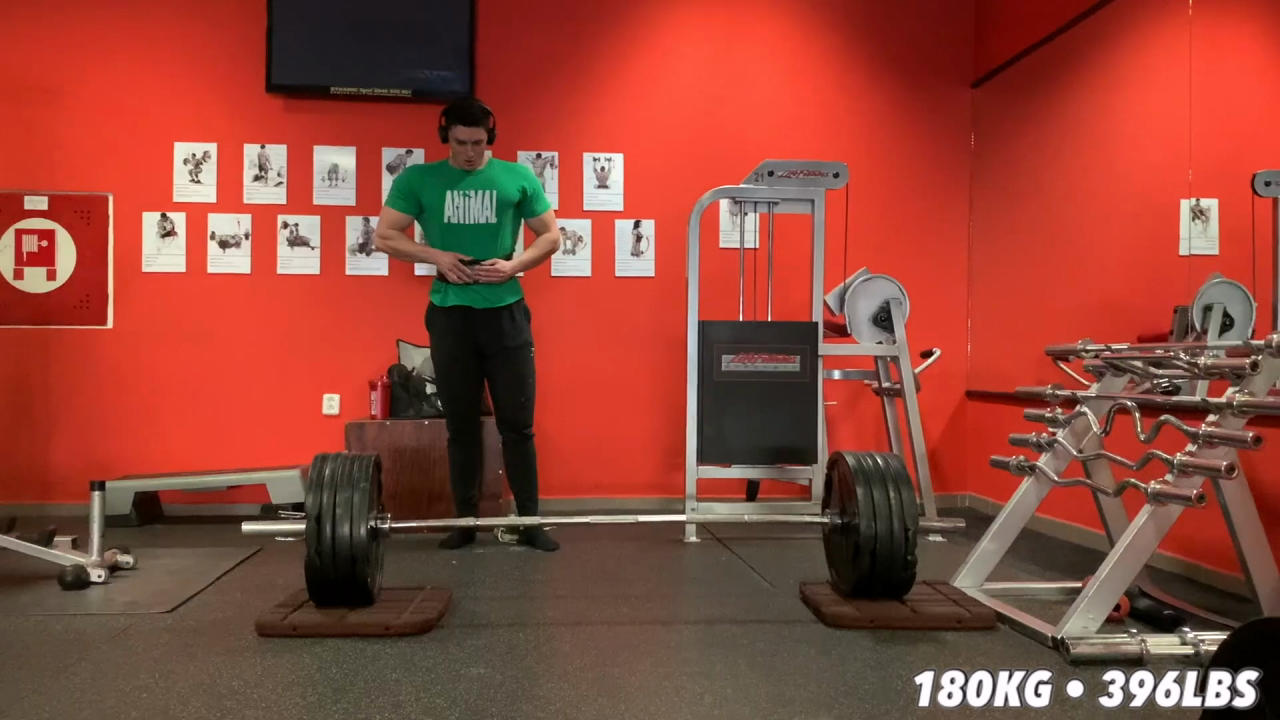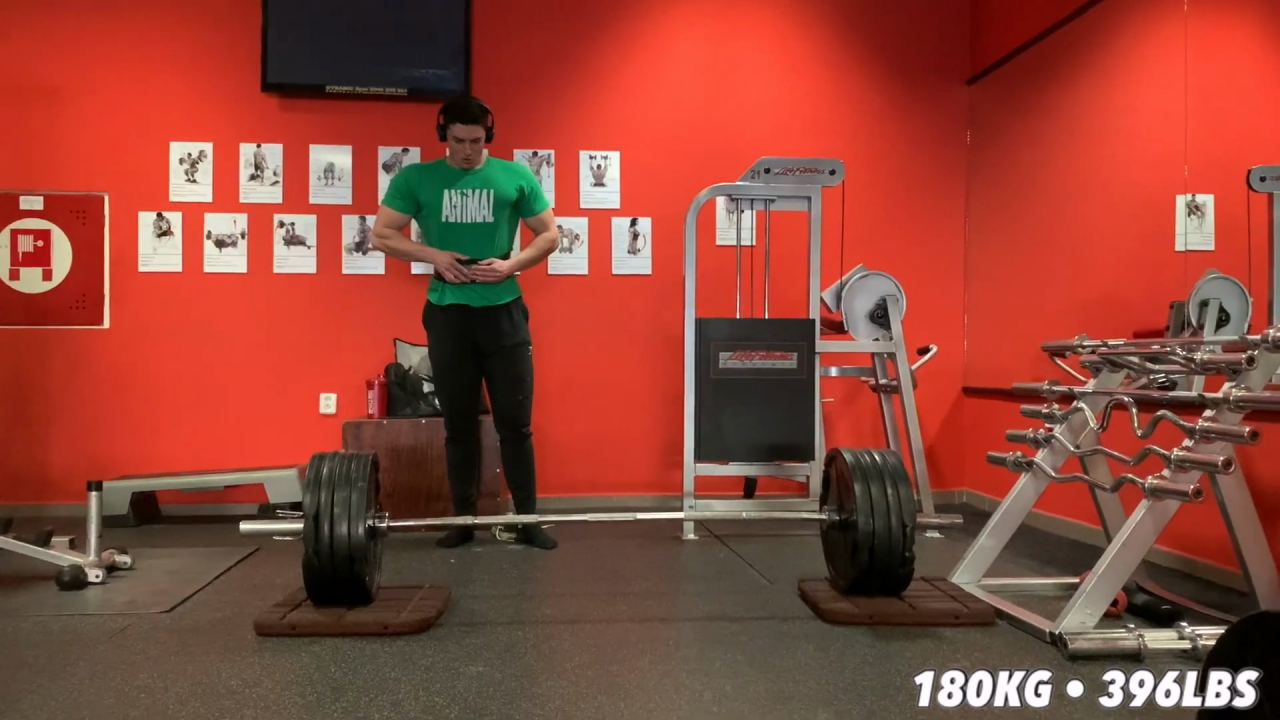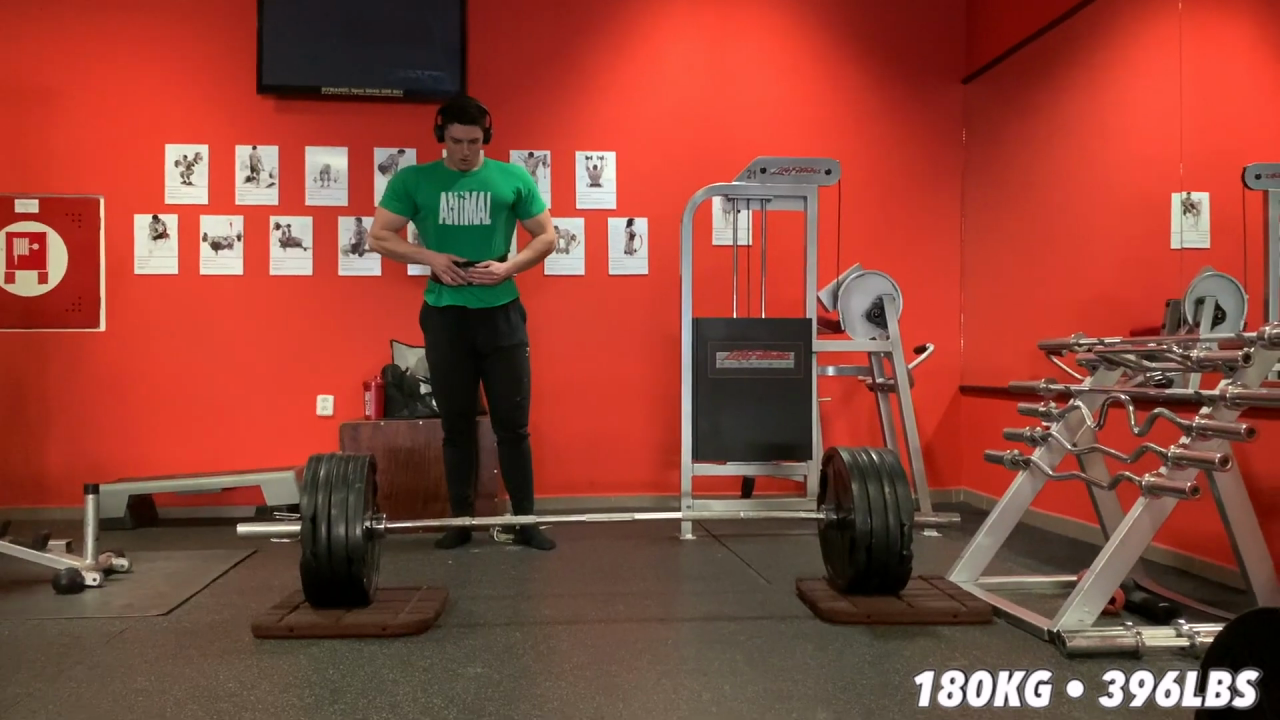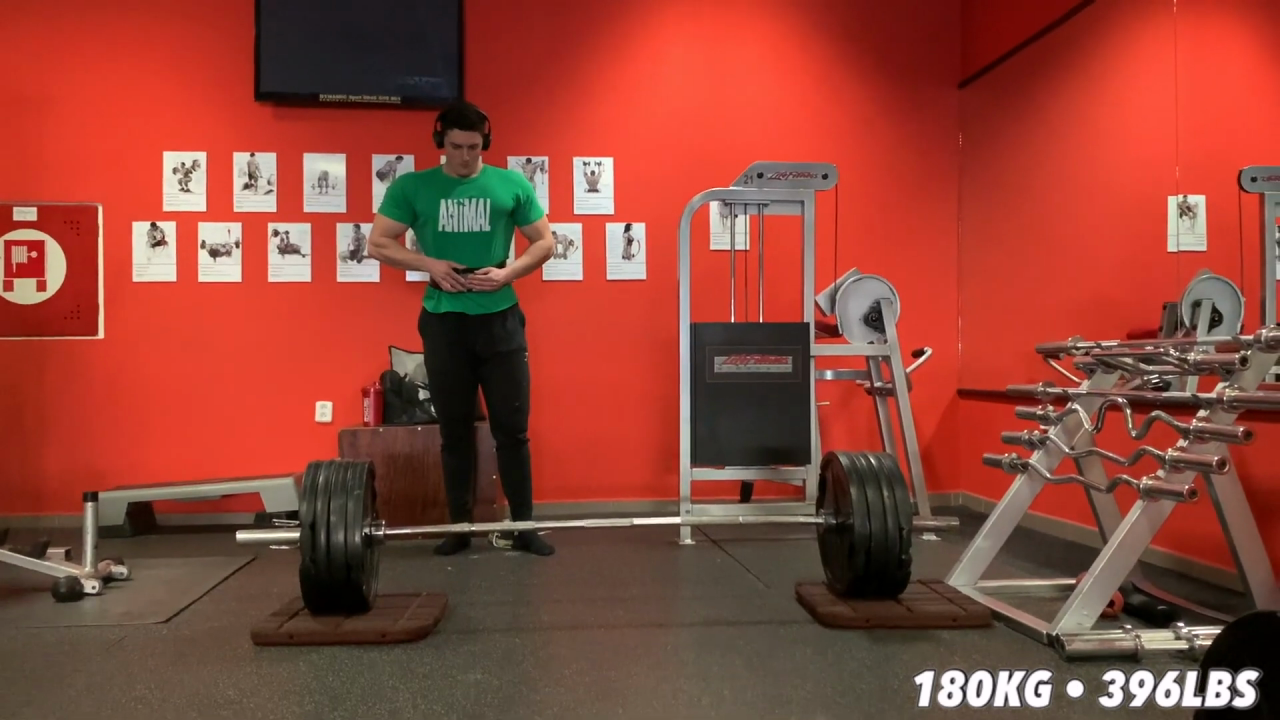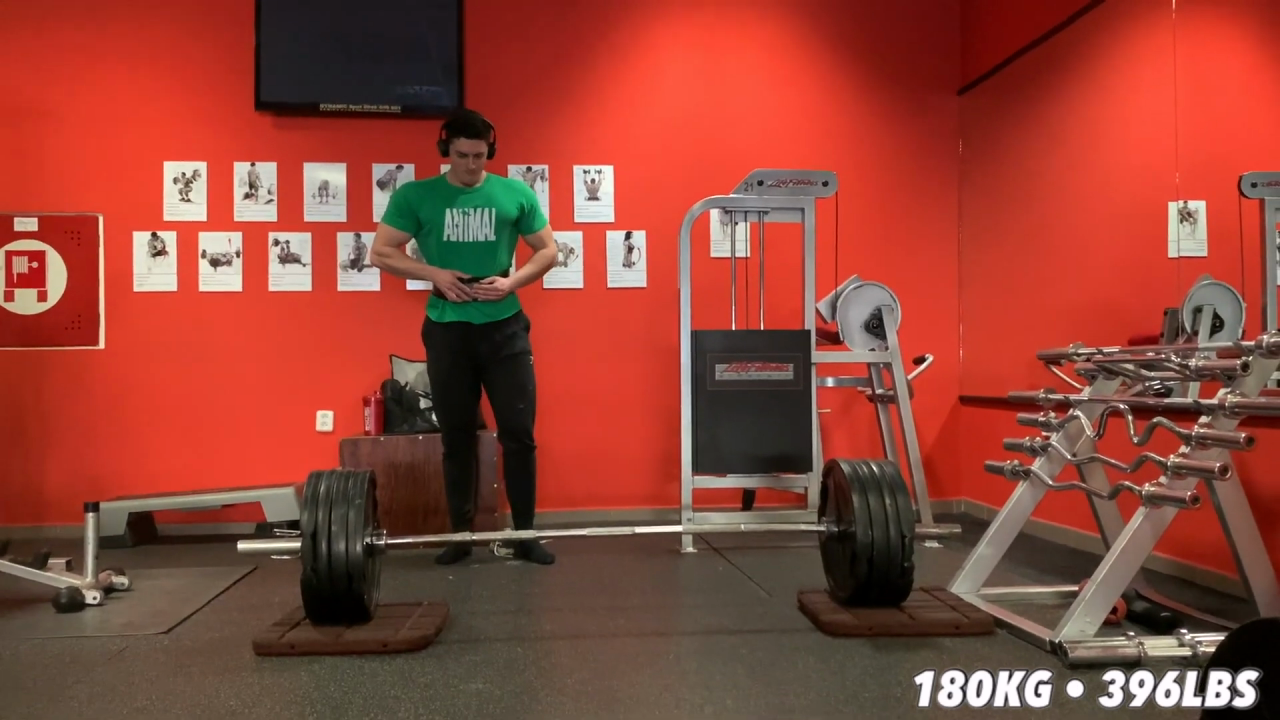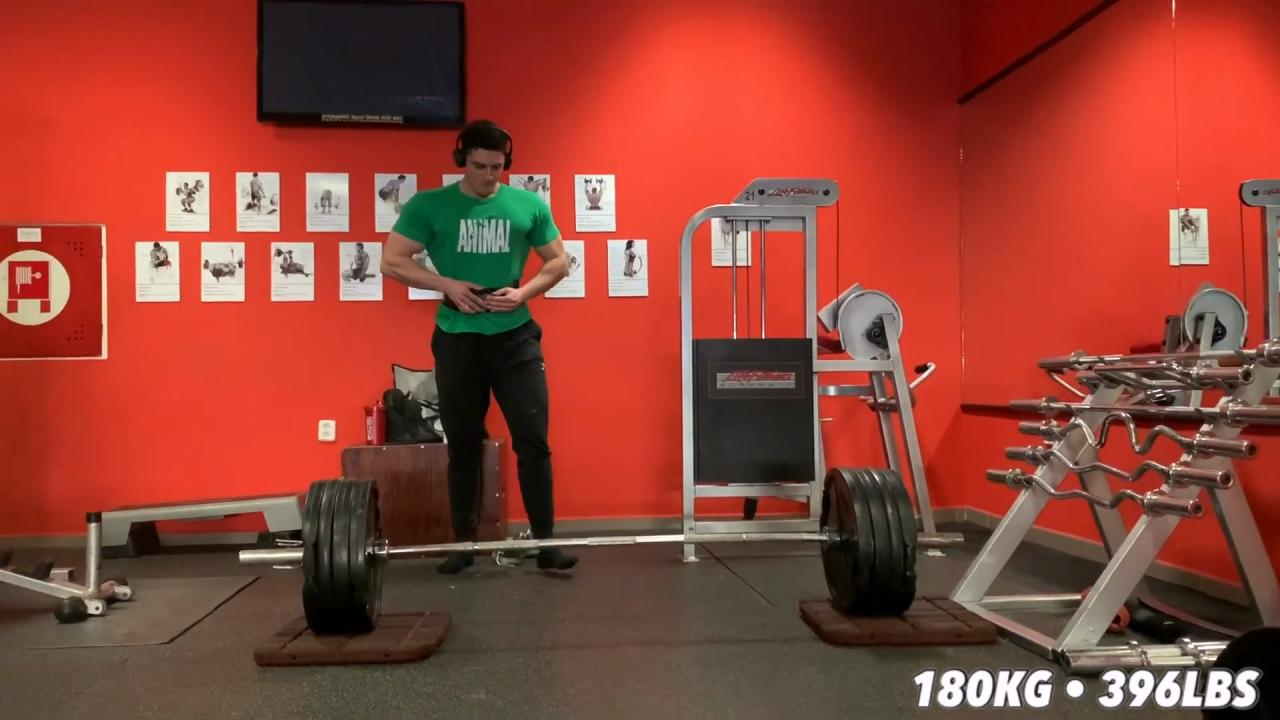
dt=0.2s
person 1, frame 1
left shoulder: (518, 178)
right shoulder: (418, 179)
left elbow: (551, 235)
right elbow: (384, 235)
left wrist: (514, 264)
right wrist: (436, 255)
left hip: (505, 311)
right hip: (450, 313)
left knee: (517, 422)
right knee: (461, 424)
left ankle: (529, 520)
right ankle: (465, 520)
person 1, frame 2
left shoulder: (516, 177)
right shoulder: (416, 178)
left elbow: (549, 235)
right elbow: (381, 234)
left wrist: (511, 264)
right wrist: (433, 254)
left hip: (503, 310)
right hip: (447, 312)
left knee: (515, 421)
right knee: (458, 423)
left ankle: (527, 518)
right ankle: (463, 518)
person 1, frame 3
left shoulder: (513, 178)
right shoulder: (413, 180)
left elbow: (546, 237)
right elbow: (379, 237)
left wrist: (508, 266)
right wrist: (429, 256)
left hip: (500, 311)
right hip: (445, 314)
left knee: (512, 423)
right knee: (456, 424)
left ankle: (525, 520)
right ankle: (461, 520)
person 1, frame 4
left shoulder: (512, 185)
right shoulder: (412, 187)
left elbow: (544, 242)
right elbow: (378, 244)
left wrist: (507, 272)
right wrist: (429, 263)
left hip: (500, 318)
right hip: (443, 320)
left knee: (511, 428)
right knee: (454, 430)
left ankle: (523, 525)
right ankle: (460, 525)
person 1, frame 5
left shoulder: (516, 194)
right shoulder: (416, 196)
left elbow: (548, 250)
right elbow: (381, 253)
left wrist: (512, 280)
right wrist: (434, 273)
left hip: (504, 326)
right hip: (447, 329)
left knee: (518, 433)
right knee: (456, 438)
left ankle: (525, 534)
right ankle: (460, 534)
person 1, frame 6
left shoulder: (529, 205)
right shoulder: (429, 205)
left elbow: (558, 262)
right elbow: (392, 262)
left wrist: (524, 292)
right wrist: (447, 284)
left hip: (515, 337)
right hip: (457, 340)
left knee: (533, 441)
right knee: (463, 448)
left ankle: (545, 542)
right ankle: (464, 543)
